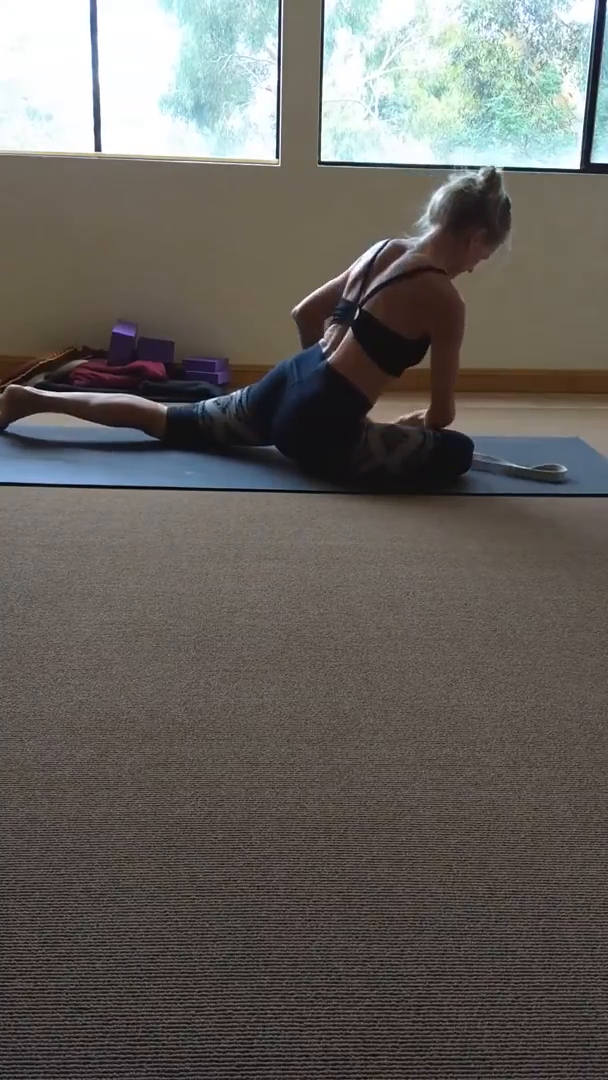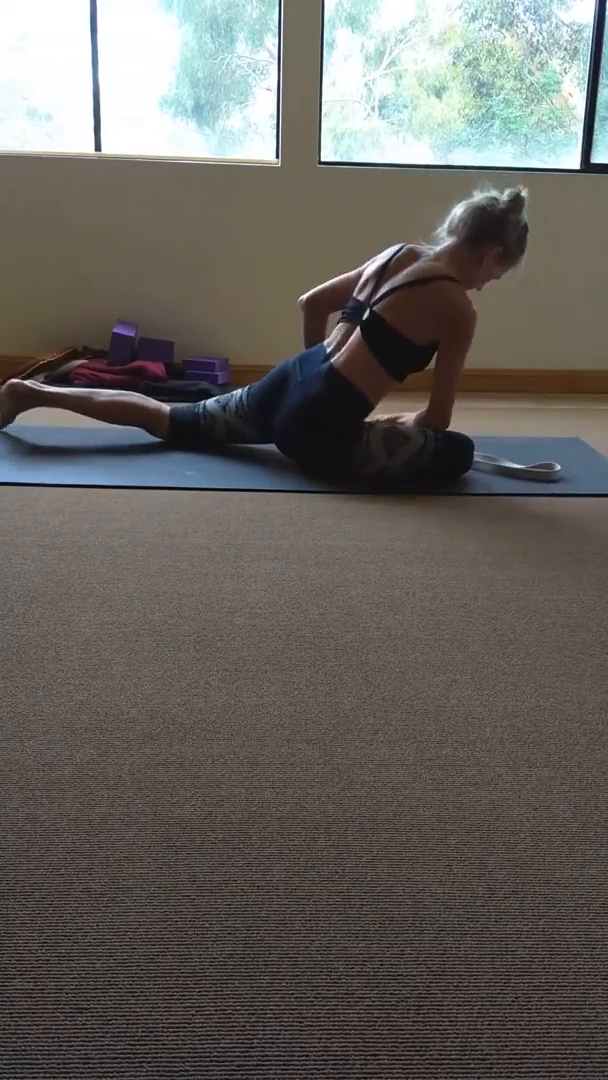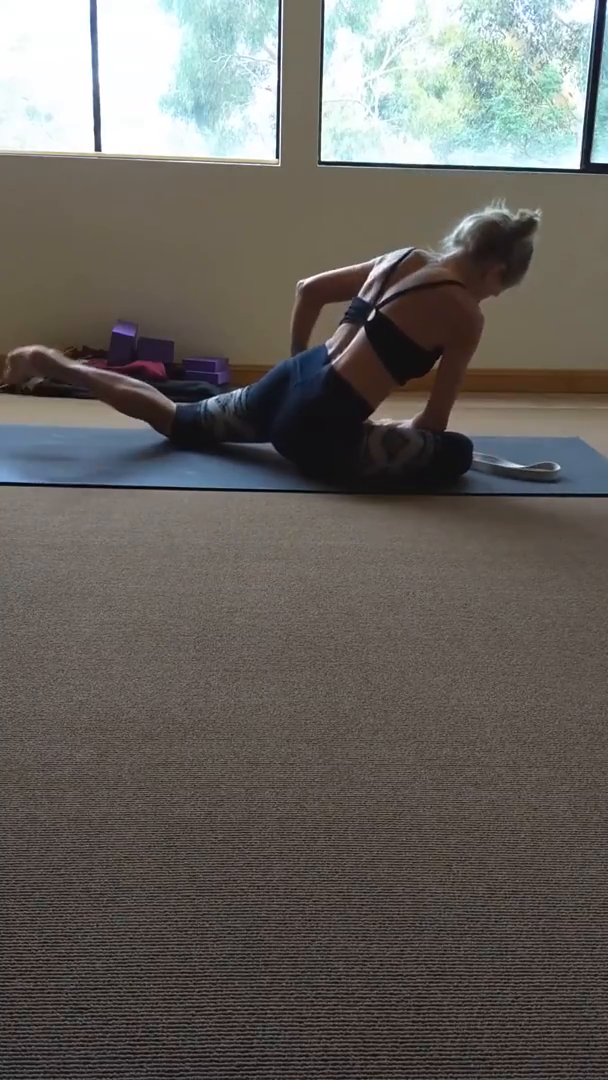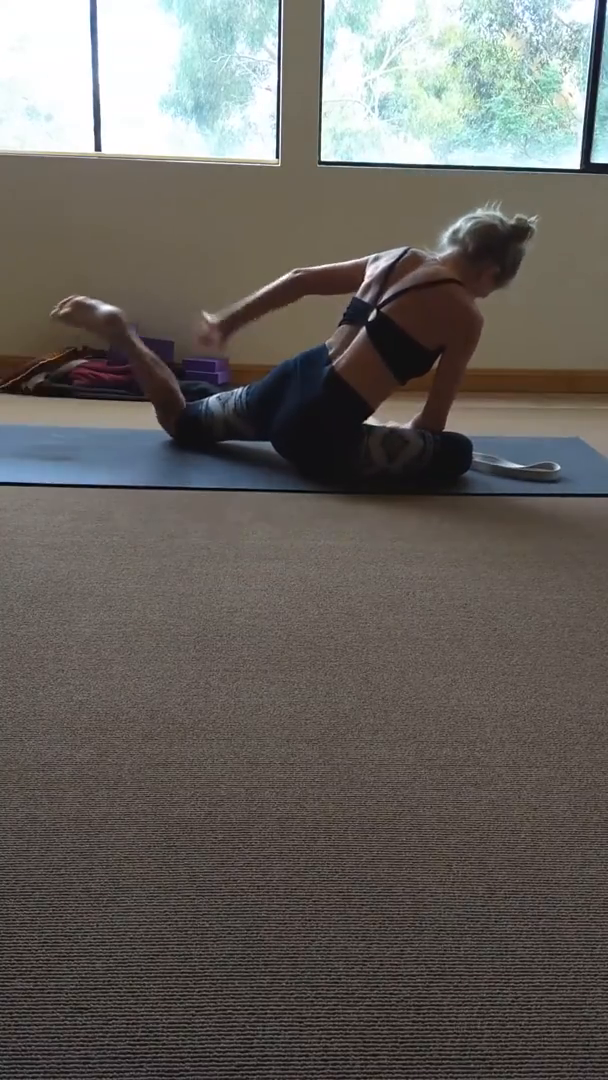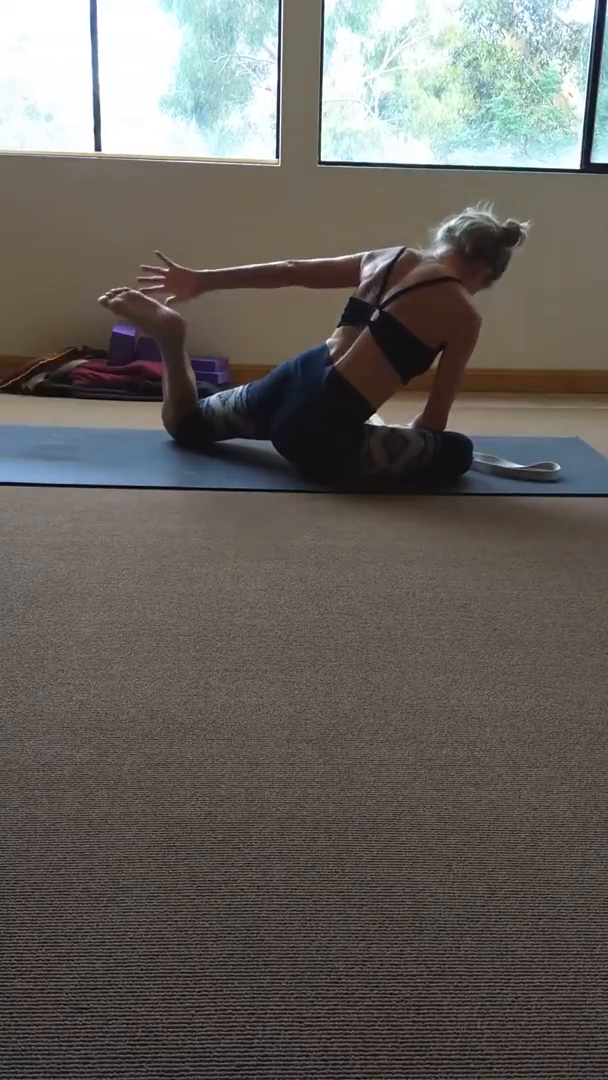
dt=0.2s
person 1, frame 1
left shoulder: (382, 250)
right shoulder: (443, 299)
left elbow: (304, 314)
right elbow: (441, 417)
right wrist: (413, 419)
left hip: (285, 384)
right hip: (316, 428)
left knee: (166, 418)
person 1, frame 2
left shoulder: (395, 255)
right shoulder: (456, 309)
left elbow: (311, 302)
right elbow: (437, 421)
right wrist: (401, 423)
left hip: (287, 382)
right hip: (318, 429)
left knee: (170, 419)
person 1, frame 3
left shoulder: (399, 259)
right shoulder: (465, 316)
left elbow: (308, 289)
right elbow: (434, 421)
right wrist: (394, 428)
left hip: (289, 382)
right hip: (318, 431)
left knee: (176, 419)
left ankle: (56, 364)
person 1, frame 4
left shoulder: (394, 259)
right shoulder: (465, 317)
left elbow: (300, 279)
right elbow: (432, 423)
left wrist: (227, 320)
right wrist: (400, 435)
left hip: (289, 381)
right hip: (318, 432)
left knee: (183, 420)
left ankle: (115, 330)
person 1, frame 5
left shoulder: (385, 258)
right shoulder: (464, 316)
left elbow: (294, 271)
right elbow: (434, 422)
left wrist: (200, 279)
right wrist: (404, 434)
left hip: (289, 382)
right hip: (320, 433)
left knee: (185, 423)
left ankle: (167, 332)
